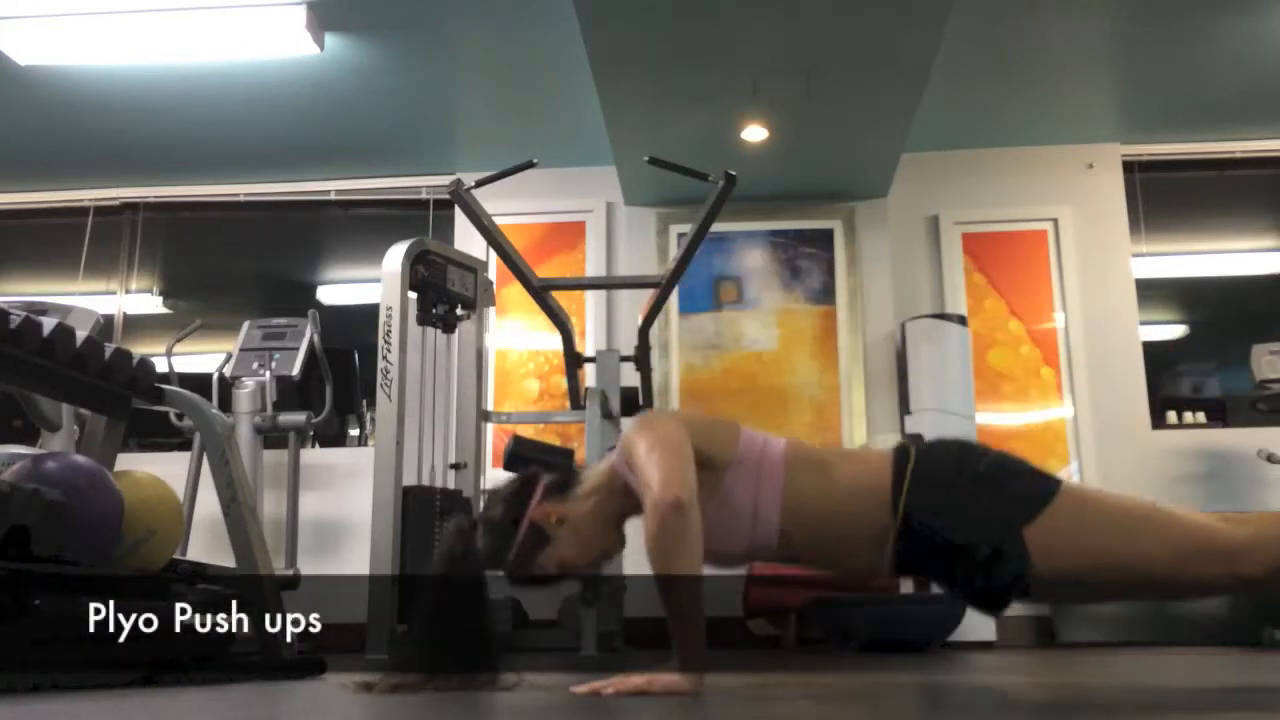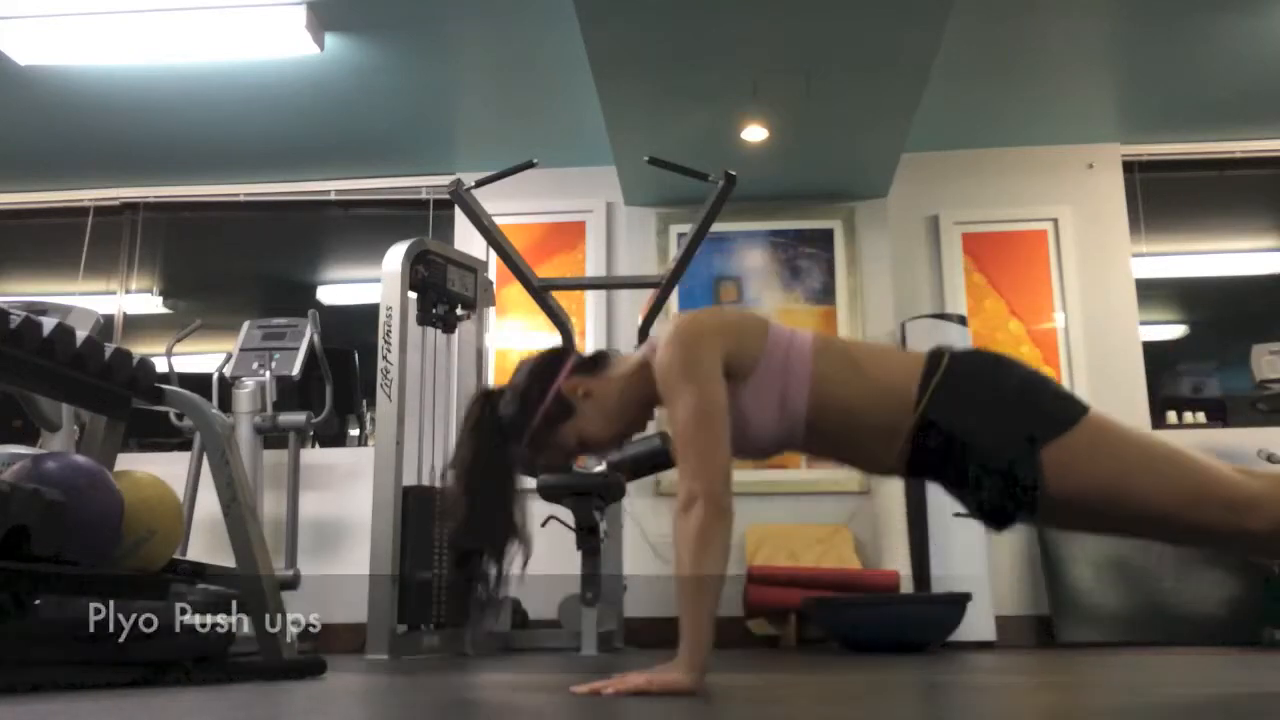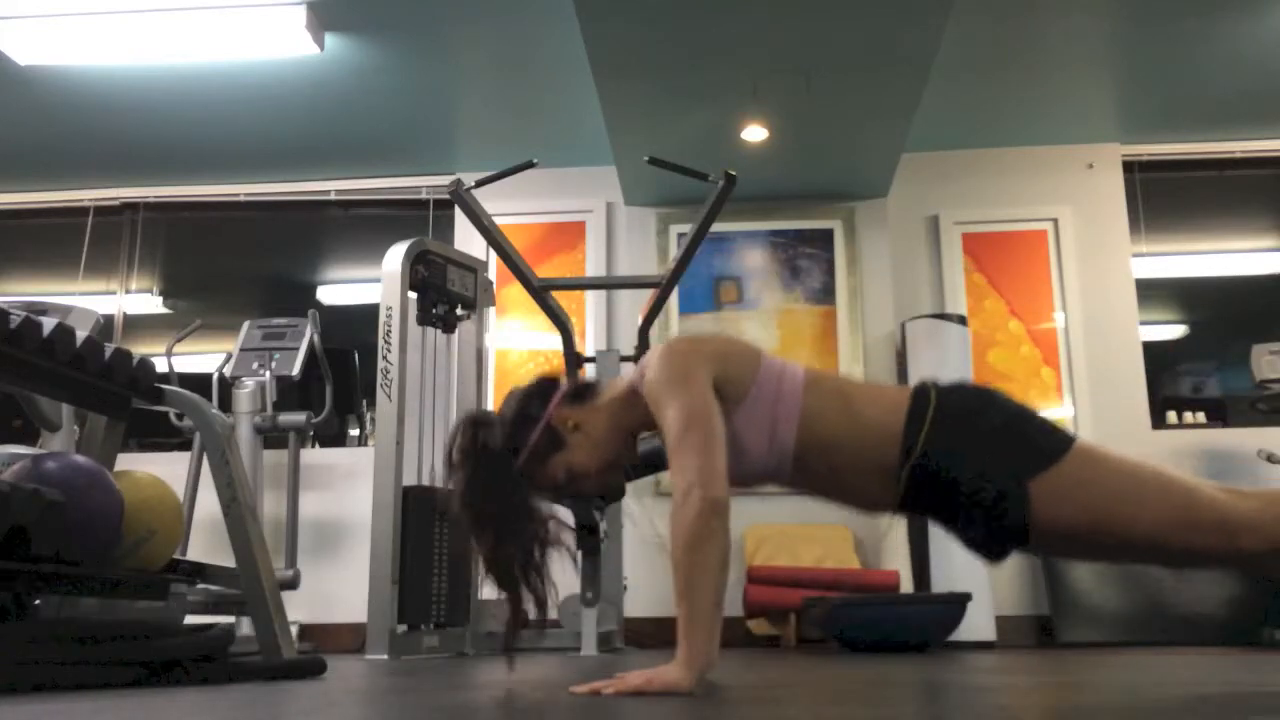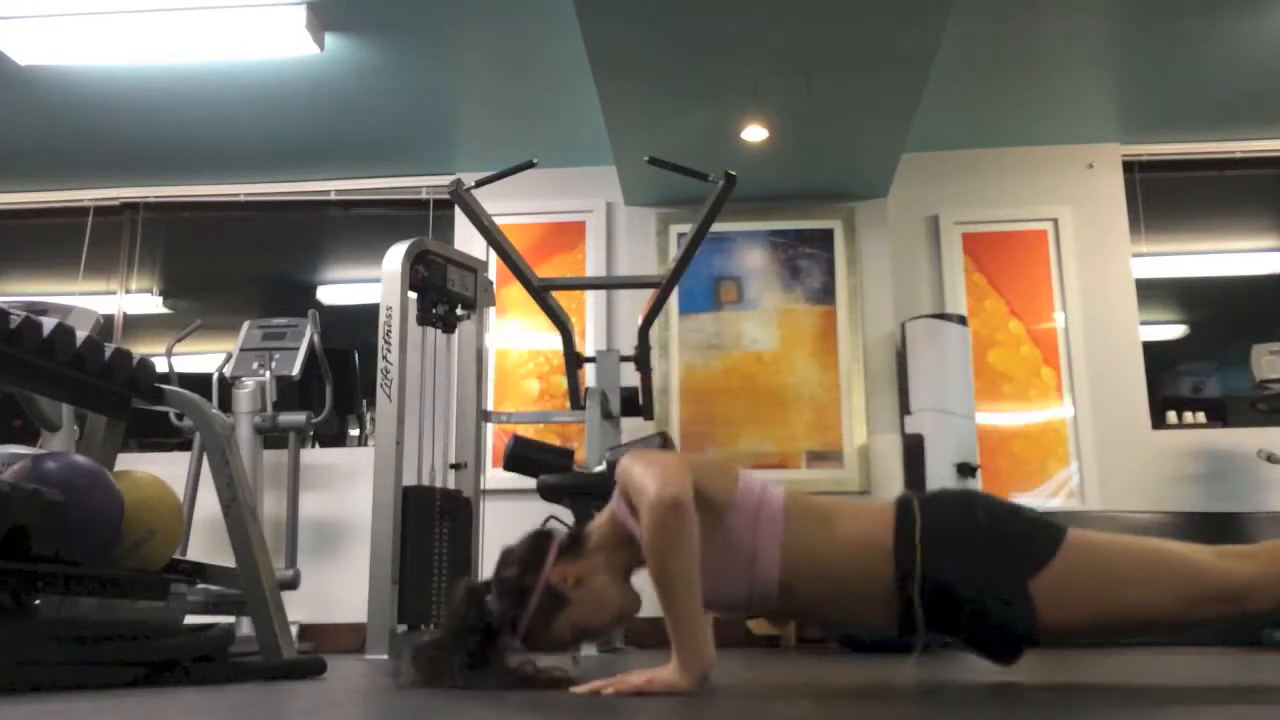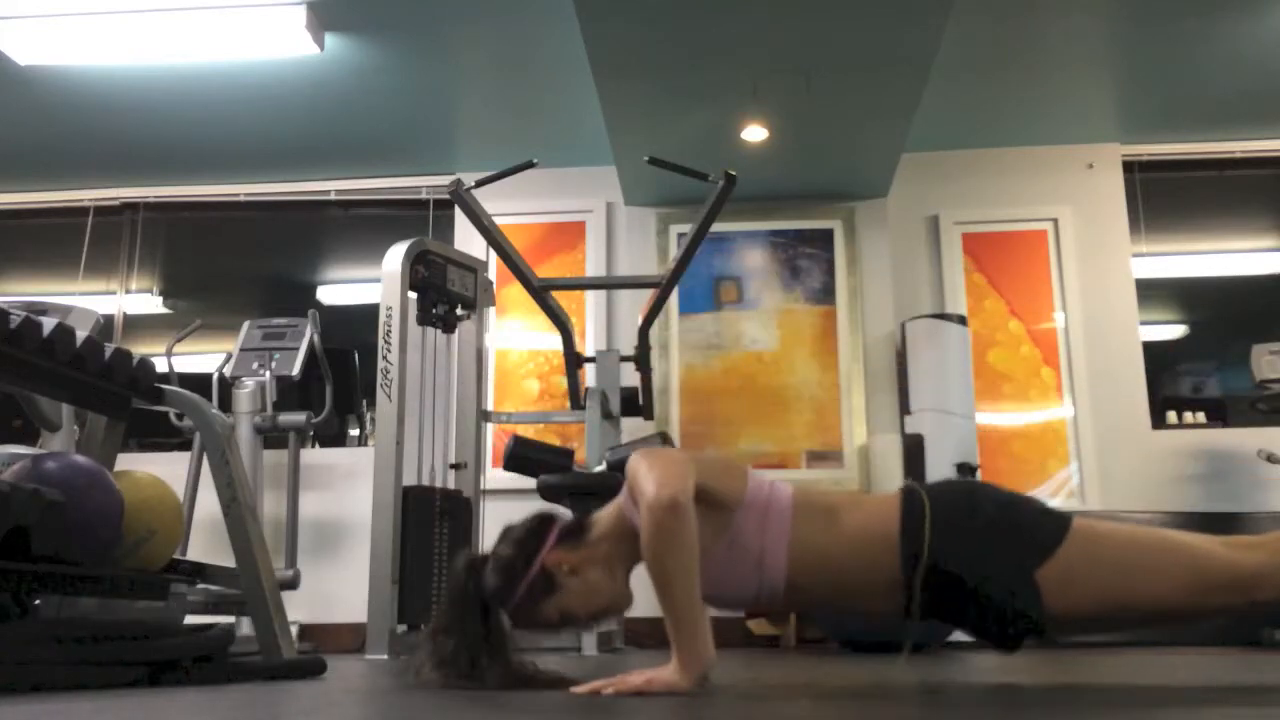
dt=0.3s
person 1, frame 1
left shoulder: (645, 439)
right shoulder: (637, 484)
left elbow: (673, 508)
left wrist: (684, 666)
left hip: (950, 505)
right hip: (930, 520)
person 1, frame 2
left shoulder: (681, 349)
right shoulder: (671, 382)
left elbow: (706, 502)
right elbow: (705, 505)
left wrist: (689, 664)
right wrist: (688, 649)
left hip: (975, 416)
right hip: (949, 433)
person 1, frame 3
left shoulder: (670, 371)
right shoulder: (654, 407)
left elbow: (701, 501)
right elbow: (700, 509)
left wrist: (690, 663)
right wrist: (697, 653)
left hip: (961, 453)
right hip: (937, 470)
person 1, frame 4
left shoulder: (641, 475)
right shoulder: (634, 531)
left elbow: (668, 512)
left wrist: (687, 662)
left hip: (949, 560)
right hip: (930, 566)
person 1, frame 5
left shoulder: (648, 468)
right shoulder: (639, 522)
left elbow: (668, 511)
left wrist: (688, 664)
left hip: (960, 546)
right hip: (938, 551)
